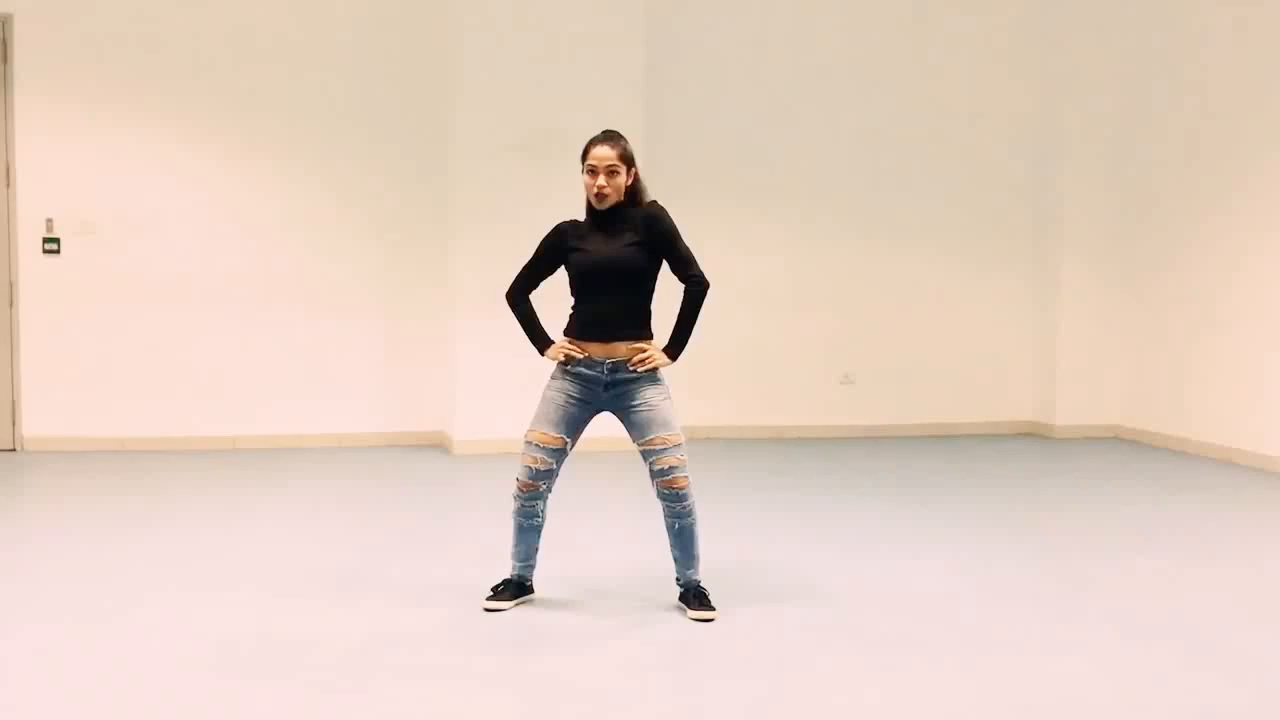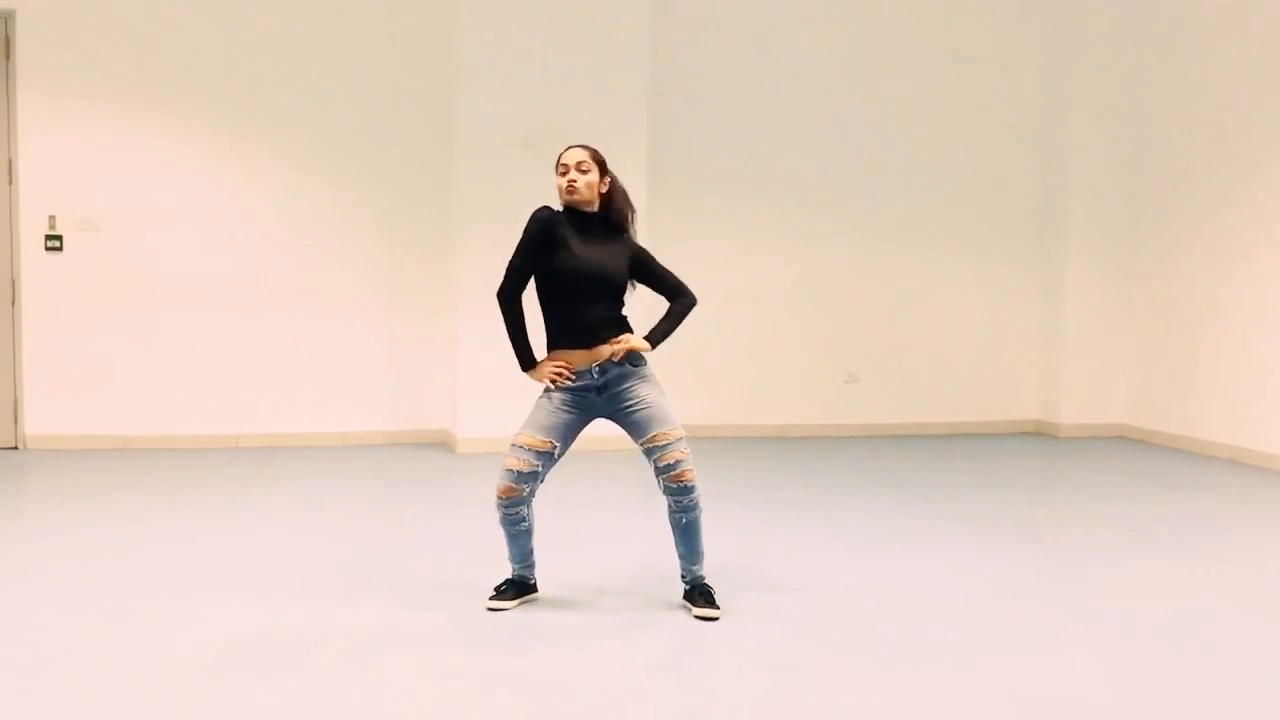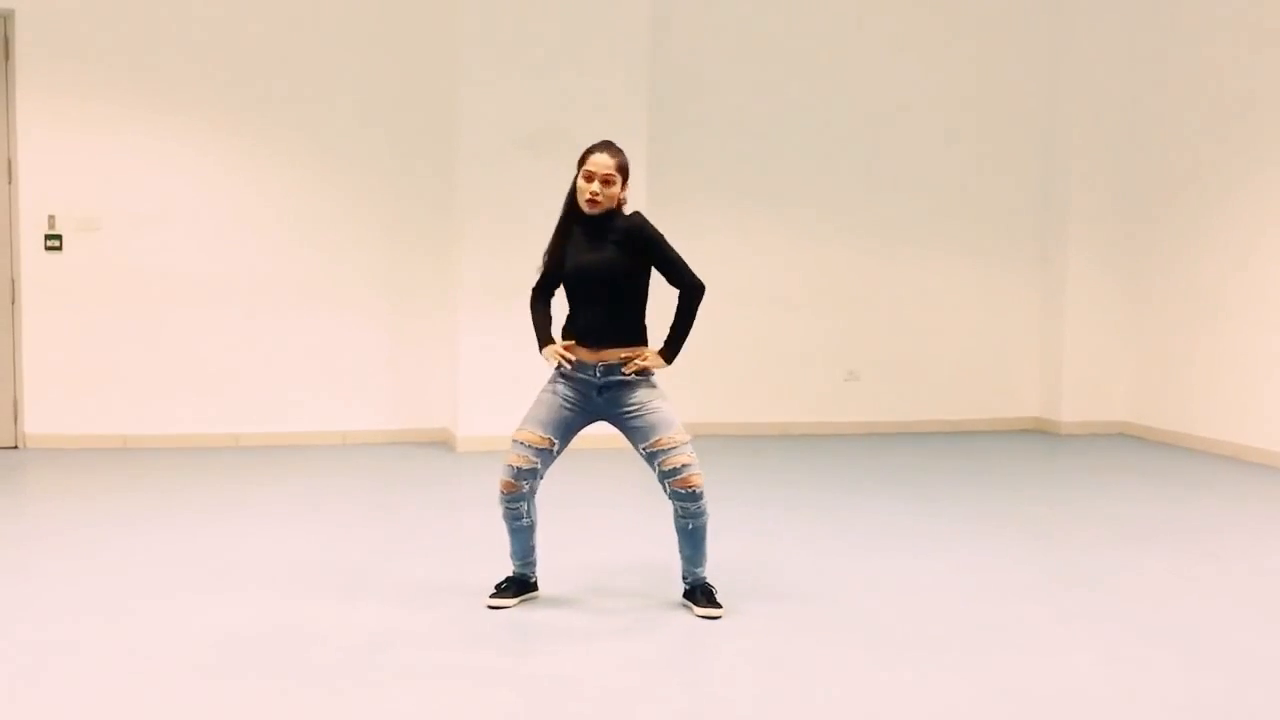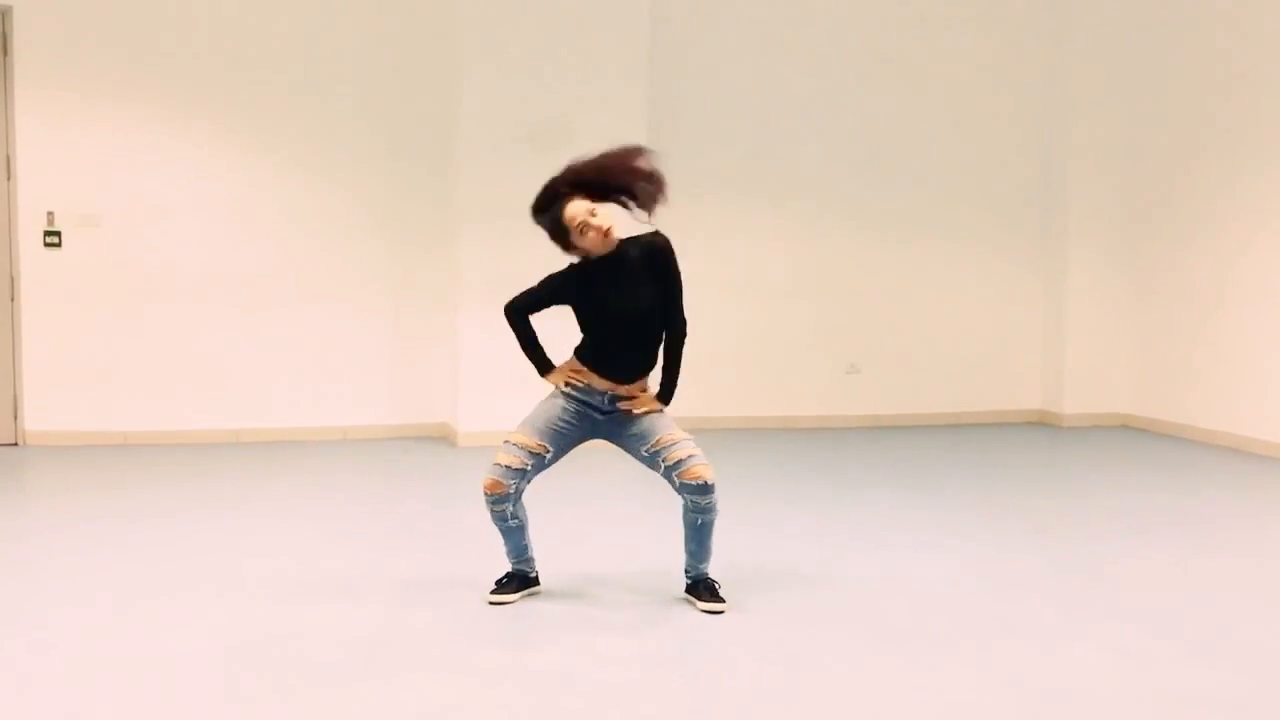
dt=0.7s
person 1, frame 1
left shoulder: (649, 219)
right shoulder: (568, 234)
left elbow: (695, 282)
right elbow: (517, 291)
left wrist: (672, 350)
right wrist: (543, 344)
left hip: (637, 376)
right hip: (575, 374)
left knee: (675, 484)
right knee: (530, 482)
left ankle: (690, 585)
right ankle: (520, 579)
person 1, frame 2
left shoulder: (625, 246)
right shoulder: (548, 224)
left elbow: (684, 297)
right elbow: (508, 293)
left wrist: (649, 340)
right wrist: (529, 363)
left hip: (626, 377)
right hip: (566, 386)
left knee: (681, 478)
right knee: (511, 487)
left ankle: (695, 583)
right ankle: (522, 578)
person 1, frame 3
left shoulder: (635, 232)
right shoulder: (570, 229)
left elbow: (692, 287)
right elbow: (542, 290)
left wrist: (666, 355)
right wrist: (547, 341)
left hip: (629, 383)
right hip: (570, 380)
left knee: (687, 485)
right knee: (513, 482)
left ankle: (695, 583)
right ankle: (523, 577)
person 1, frame 4
left shoulder: (654, 250)
right shoulder: (575, 278)
left elbow: (674, 327)
right elbow: (516, 310)
left wrist: (664, 395)
right wrist: (546, 369)
left hip: (631, 407)
right hip: (576, 398)
left knee: (698, 480)
right knee: (498, 485)
left ankle: (698, 578)
right ankle: (523, 571)
